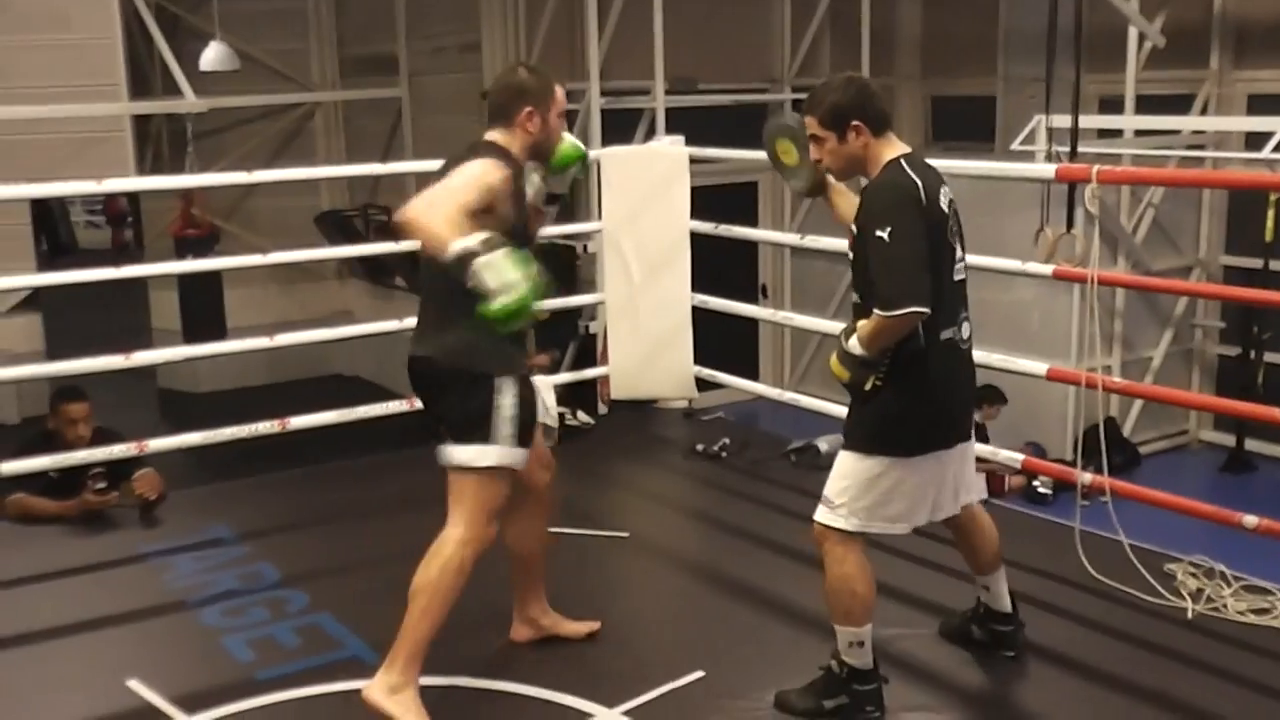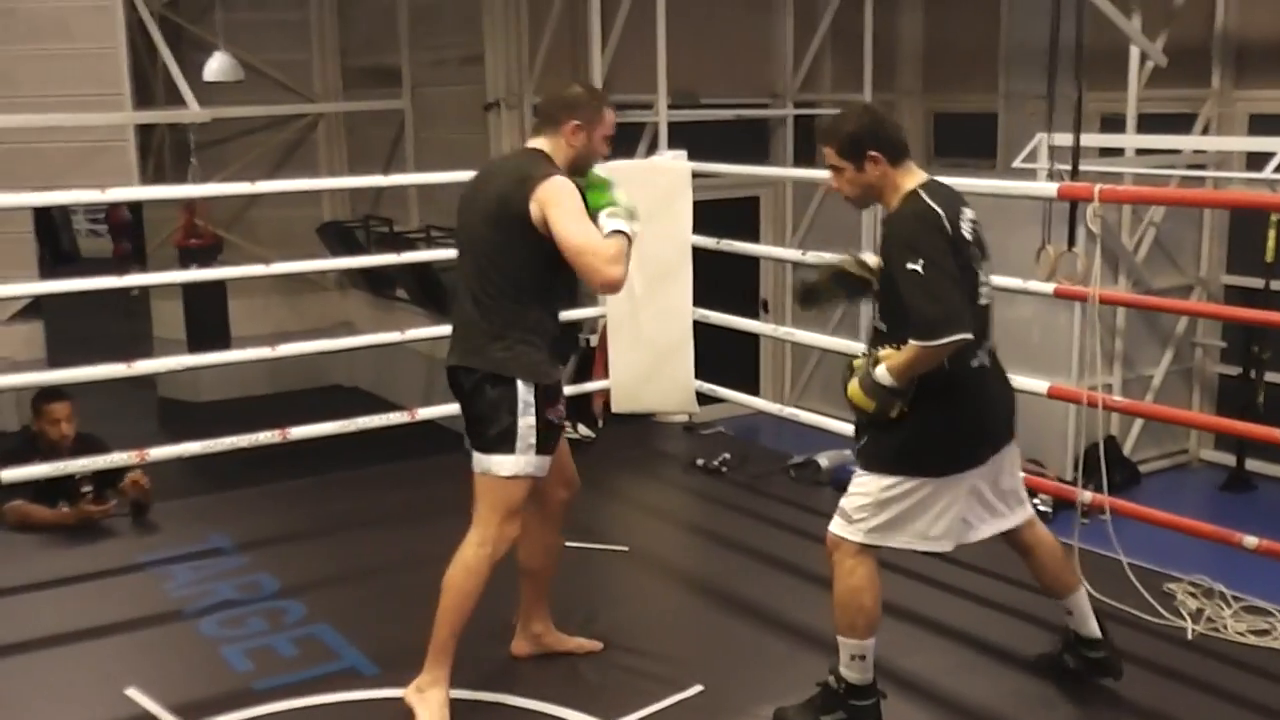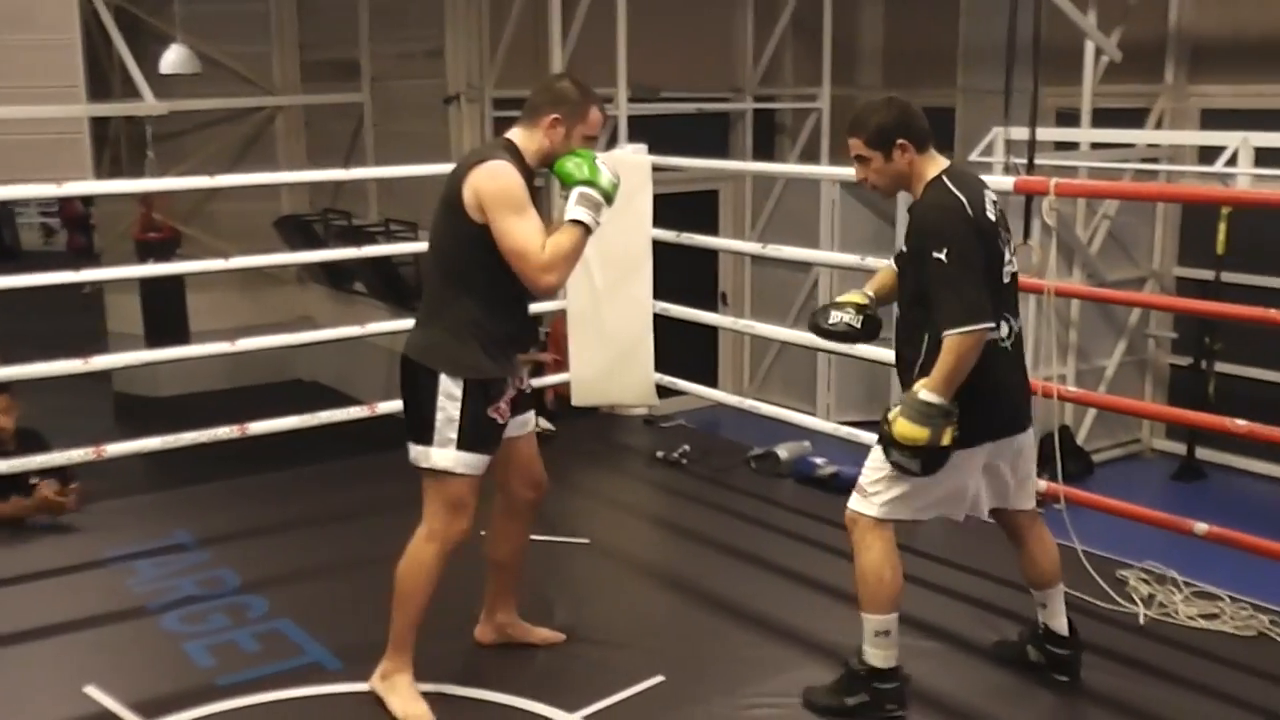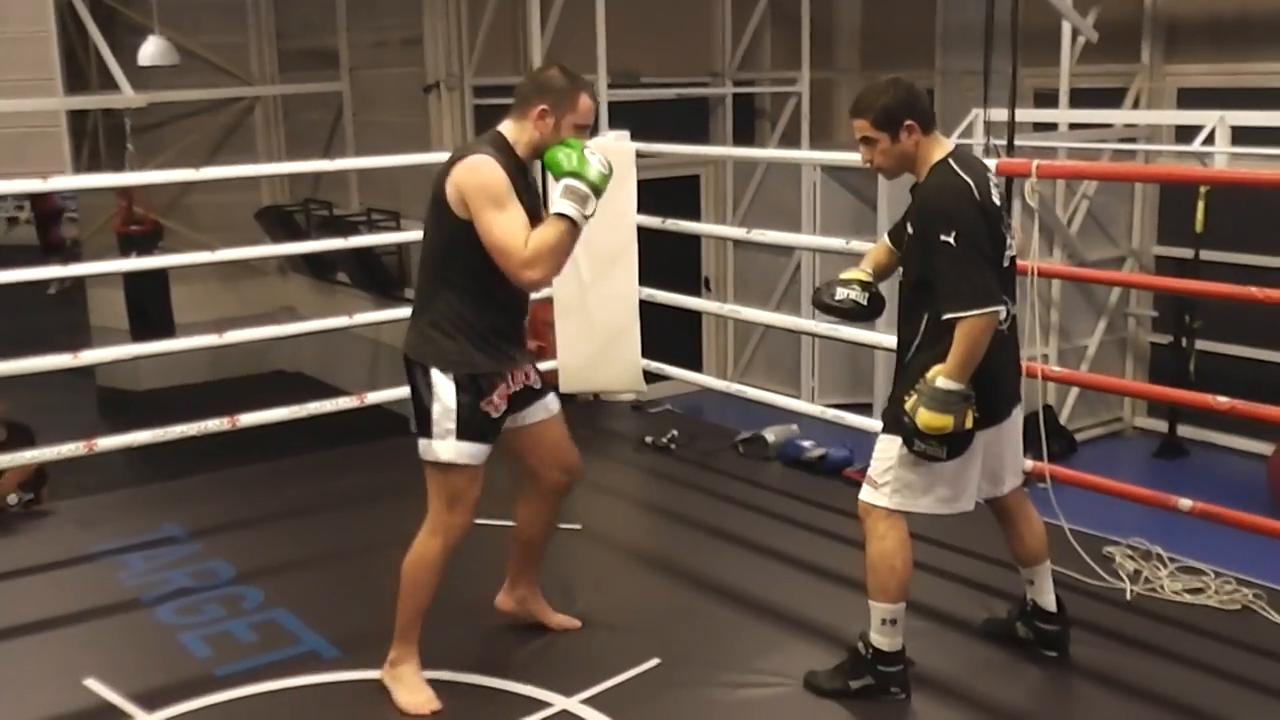
dt=0.3s
person 1, frame 1
left shoulder: (497, 171)
right shoulder: (486, 170)
left elbow: (518, 242)
right elbow: (418, 215)
left wrist: (536, 191)
right wrist: (480, 258)
left hip: (468, 362)
right hip: (476, 366)
left knee: (536, 482)
right knee: (473, 524)
left ankle: (532, 613)
person 1, frame 2
left shoulder: (497, 176)
right shoulder: (551, 186)
right elbow: (606, 274)
left wrist: (594, 222)
right wrist: (617, 222)
left hip: (486, 362)
right hip: (510, 370)
left knee: (557, 490)
right knee: (498, 527)
left ankle: (534, 629)
person 1, frame 3
left shoulder: (510, 172)
right shoulder: (496, 174)
left elbow: (534, 265)
right elbow: (544, 275)
left wrist: (576, 201)
right wrist: (587, 204)
left hip: (493, 363)
right hip: (451, 369)
left knee: (525, 489)
right knee: (447, 523)
left ankle: (497, 618)
person 1, frame 4
left shoulder: (516, 168)
right shoulder: (481, 169)
left elbow: (539, 260)
right elbow: (530, 269)
left wrist: (573, 196)
right wrist: (573, 196)
left hip: (502, 355)
right hip: (452, 364)
left knee: (558, 471)
right knee: (451, 518)
left ankle: (520, 591)
right ankle: (402, 659)
person 2, frame 1
left shoulder: (894, 195)
right shoulder: (910, 179)
left elbow: (903, 310)
right elbow: (857, 218)
left wrist: (857, 346)
right wrist: (829, 182)
left hip: (907, 398)
right hip: (945, 385)
left knee: (837, 532)
right knee: (960, 506)
right ankle: (997, 616)
person 2, frame 2
left shoulder: (916, 225)
right shoulder: (940, 202)
left elbow: (945, 335)
left wrist: (884, 374)
right wrist: (872, 274)
left hip: (936, 420)
right hip: (984, 409)
left knee: (848, 543)
right knee: (1019, 524)
right ankle: (1091, 644)
person 2, frame 3
left shoulder: (940, 212)
right shoulder: (965, 190)
left elbow: (969, 323)
right elbow: (909, 266)
left wrist: (927, 401)
right wrist: (863, 298)
left hip: (960, 398)
right hip: (1002, 395)
left knee: (868, 518)
right knee: (1019, 513)
right ankle: (1057, 642)
person 2, frame 4
left shoulder: (946, 195)
right shoulder: (962, 174)
left elbow: (980, 307)
right elbow: (903, 240)
left wrist: (947, 388)
right wrist: (864, 273)
left hip: (953, 381)
right hip: (993, 379)
left knee: (879, 508)
right knee: (1007, 493)
left ankle: (884, 661)
right ankle: (1045, 618)
